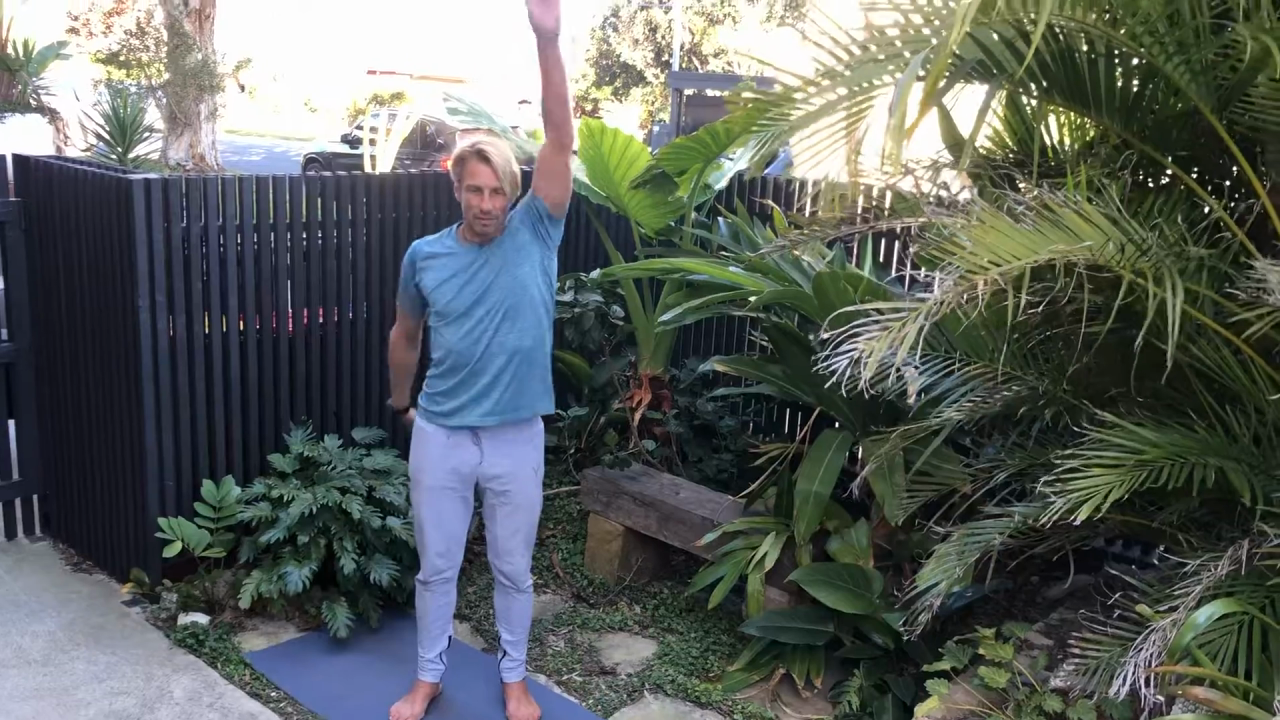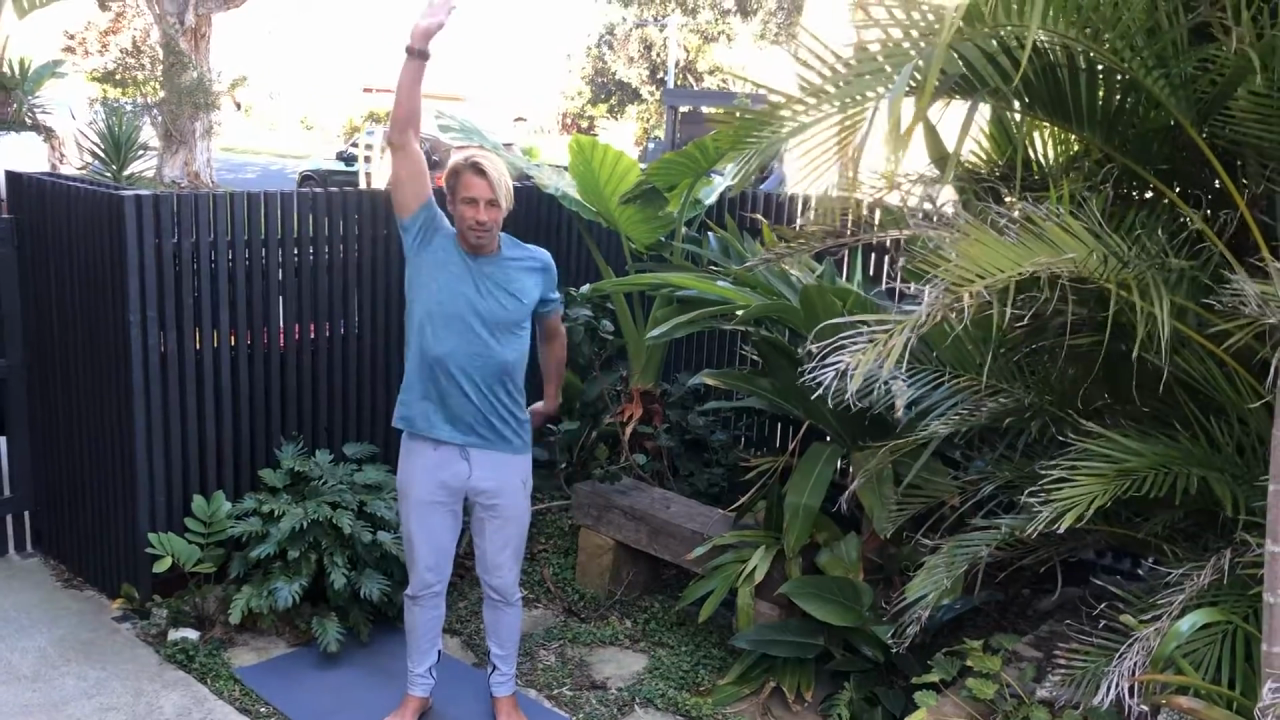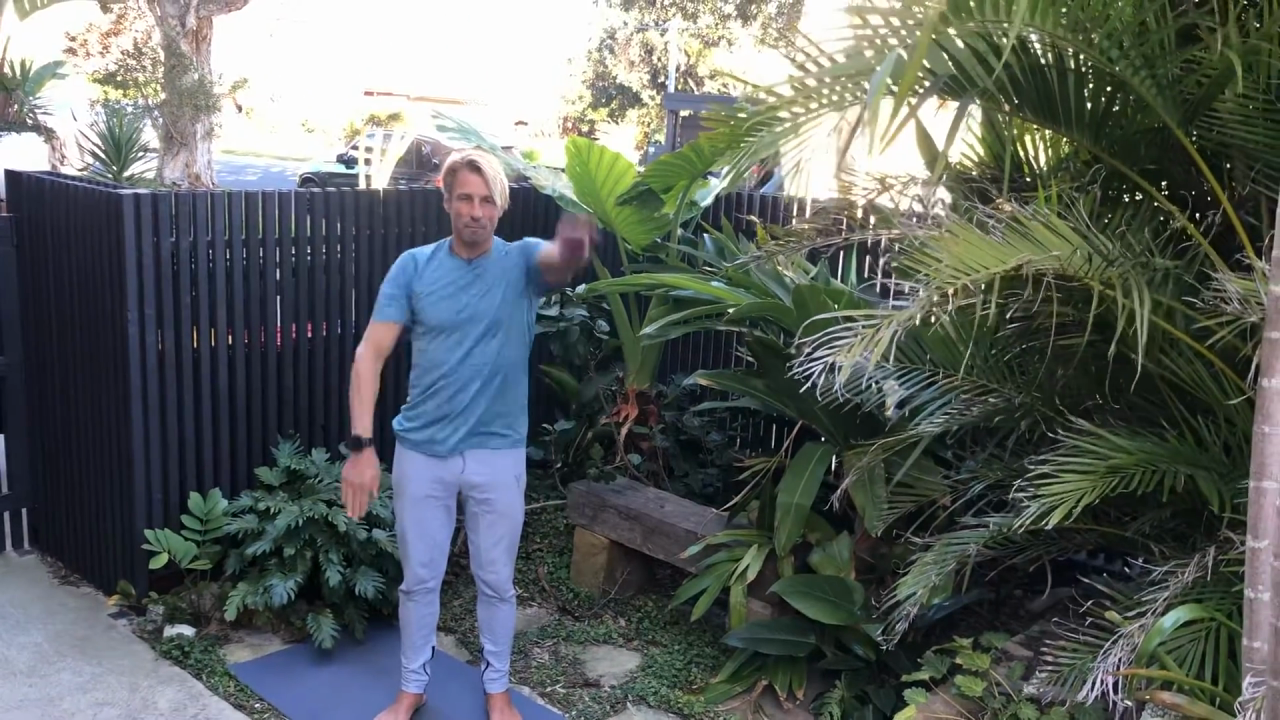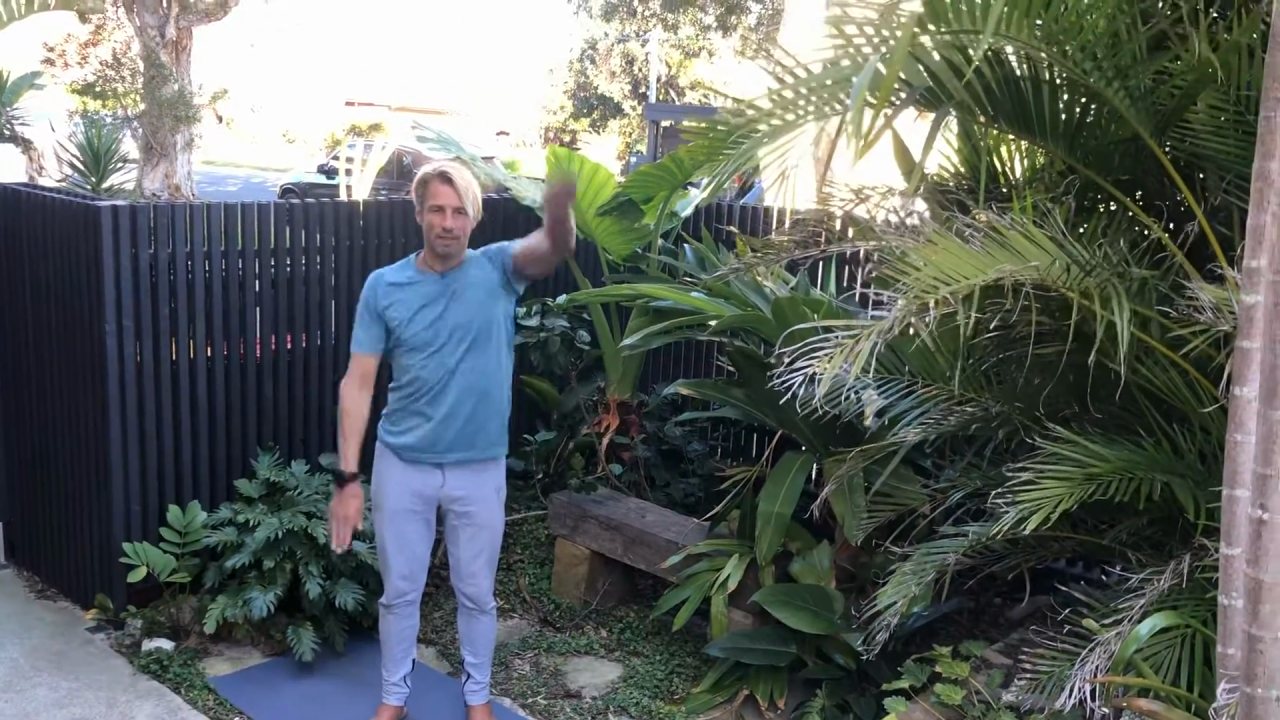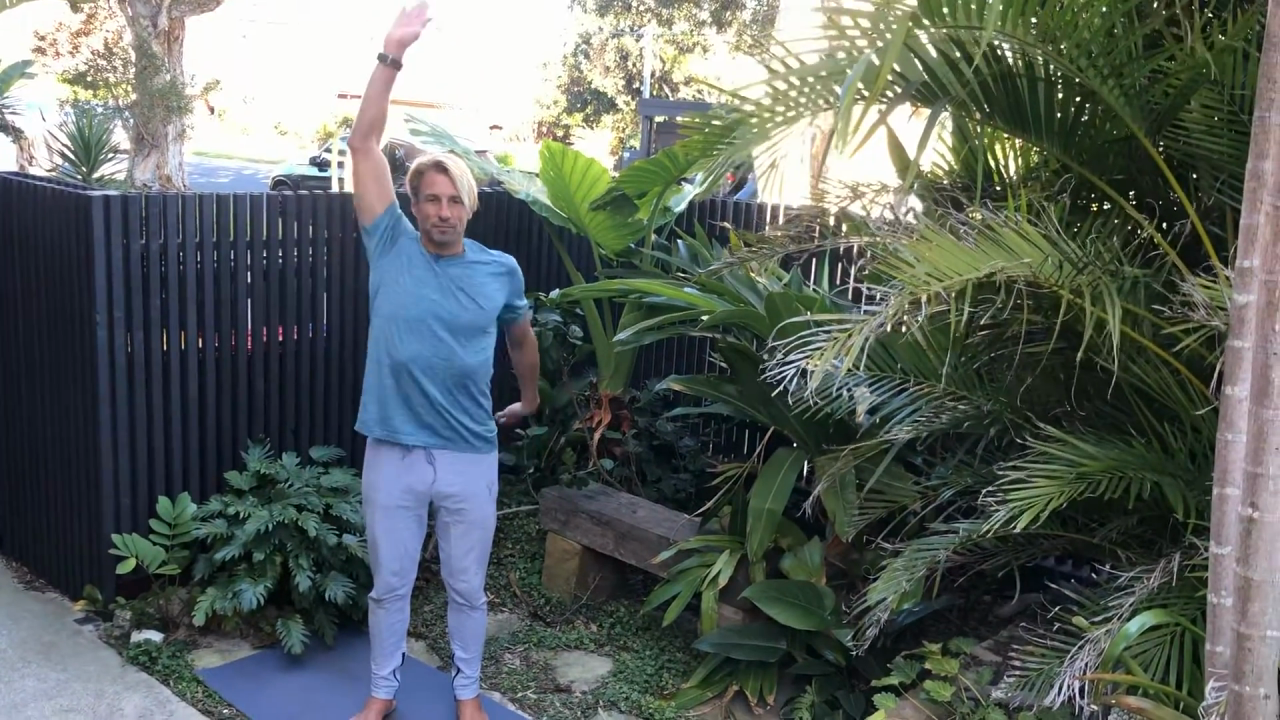
dt=0.7s
person 1, frame 1
left shoulder: (536, 234)
right shoulder: (424, 255)
left elbow: (560, 141)
right elbow: (404, 335)
right wrist: (401, 403)
left hip: (516, 437)
right hip: (439, 435)
left knee: (512, 569)
right knee: (436, 568)
person 1, frame 2
left shoulder: (536, 265)
right shoulder: (426, 245)
left elbow: (554, 338)
right elbow: (402, 140)
left wrist: (551, 402)
left hip: (504, 456)
right hip: (428, 452)
left knee: (502, 585)
right knee: (425, 582)
person 1, frame 3
left shoulder: (524, 261)
right shoulder: (414, 266)
left elbow: (558, 263)
right elbow: (371, 352)
left wrist: (571, 248)
right wrist: (361, 445)
left hip: (498, 453)
right hip: (421, 450)
left knee: (495, 581)
right knee: (419, 578)
person 1, frame 4
left shoulder: (498, 268)
right shoulder: (384, 286)
left elbow: (551, 252)
right elbow: (358, 382)
left wrist: (558, 210)
right wrist: (347, 480)
left hip: (479, 467)
right hip: (402, 464)
left knee: (476, 595)
right knee: (400, 593)
person 1, frame 5
left shoulder: (501, 270)
right shoulder: (390, 247)
left elbow: (522, 341)
right elbow: (363, 145)
left wrist: (529, 399)
left hip: (470, 459)
right hip: (393, 455)
left knee: (466, 588)
right knee: (389, 585)
